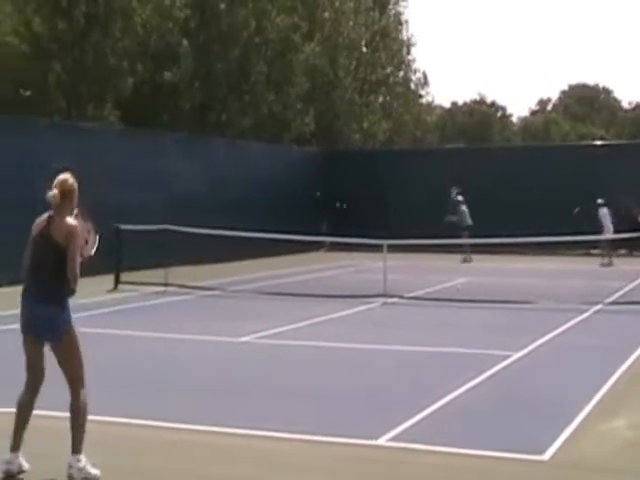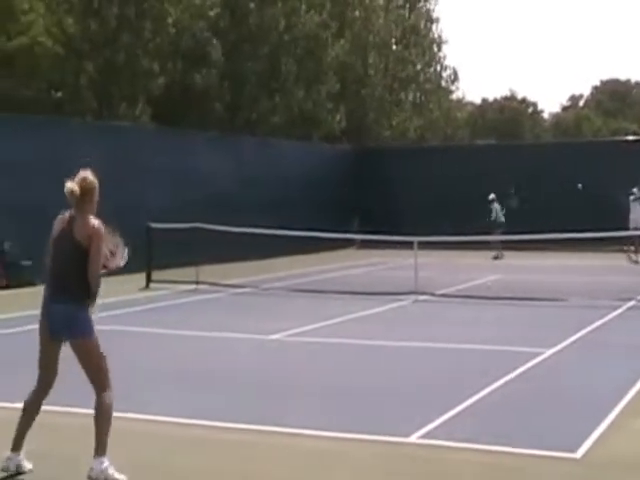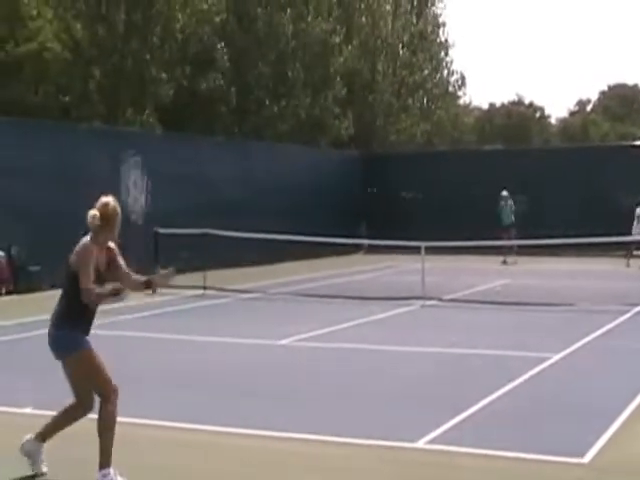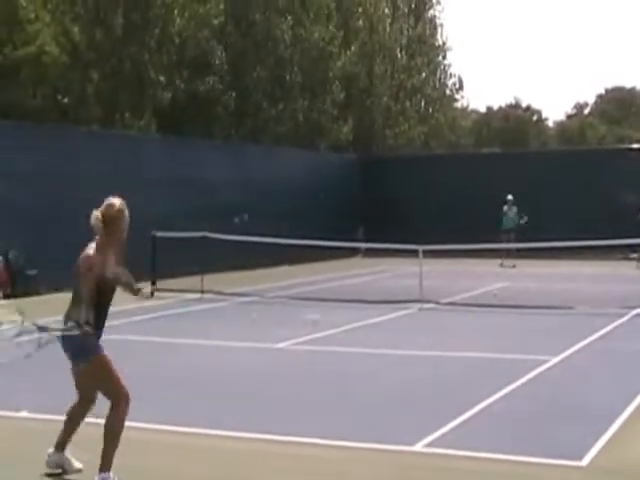
dt=0.4s
person 1, frame 1
left shoulder: (39, 223)
right shoulder: (72, 226)
left elbow: (27, 267)
right elbow: (72, 275)
left hip: (29, 306)
right hip: (54, 310)
left knee: (33, 382)
right knee: (77, 387)
person 1, frame 2
left shoulder: (60, 221)
right shoulder: (94, 226)
left elbow: (51, 267)
right elbow: (94, 277)
right wrist: (91, 295)
left hip: (50, 308)
right hip: (74, 312)
left knee: (44, 384)
right knee: (103, 387)
person 1, frame 3
left shoulder: (109, 249)
right shoulder: (87, 248)
left elbow: (129, 279)
right elbow: (89, 296)
left wrist: (150, 282)
right wrist: (116, 287)
left hip: (67, 332)
right hip: (68, 333)
left knee: (83, 402)
right knee: (109, 394)
left ankle: (34, 443)
person 1, frame 4
left shoulder: (112, 251)
right shoulder: (93, 257)
left elbow: (118, 275)
right elbow: (82, 305)
left wrist: (133, 287)
right wrist: (81, 321)
left hip: (84, 338)
right hip: (81, 338)
left knee: (87, 398)
right knee: (120, 399)
left ankle: (58, 454)
